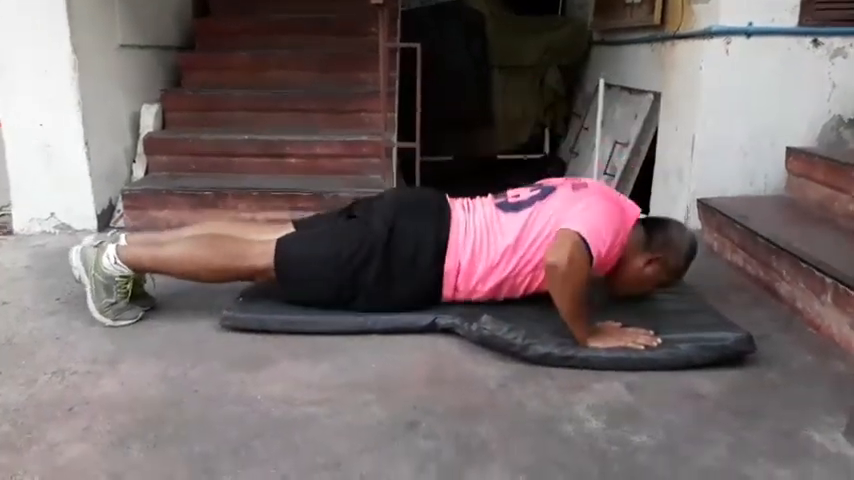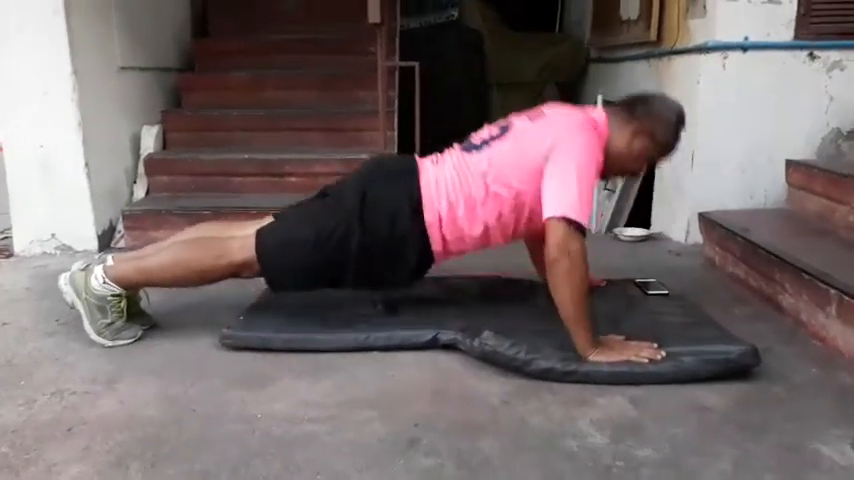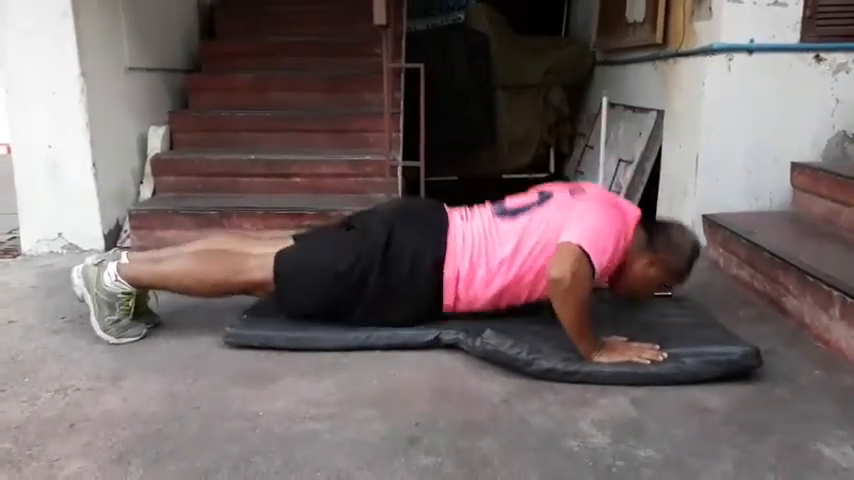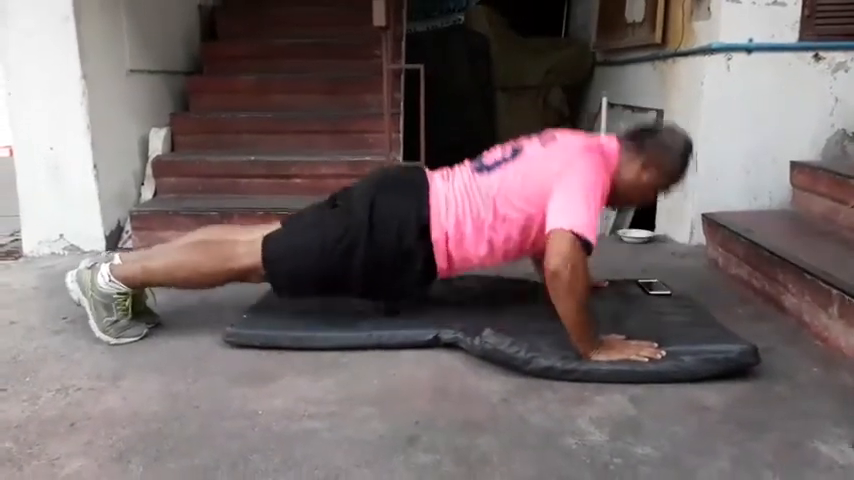
dt=0.5s
person 1, frame 1
left shoulder: (592, 195)
right shoulder: (609, 217)
right elbow: (563, 260)
left wrist: (573, 284)
right wrist: (588, 333)
left hip: (422, 215)
right hip: (416, 255)
left knee: (271, 238)
right knee: (262, 259)
left ankle: (128, 245)
right ankle: (120, 256)
person 1, frame 2
left shoulder: (564, 120)
right shoulder: (583, 141)
left elbow: (536, 222)
right elbow: (564, 247)
left wrist: (556, 286)
right wrist: (589, 347)
left hip: (400, 189)
right hip: (398, 219)
left knee: (255, 237)
right knee: (248, 255)
left ankle: (111, 270)
right ankle: (107, 279)
person 1, frame 3
left shoulder: (590, 201)
right shoulder: (608, 218)
right elbow: (565, 273)
left wrist: (577, 297)
right wrist: (593, 348)
left hip: (423, 228)
right hip: (417, 265)
left knee: (273, 252)
right knee: (263, 273)
left ankle: (129, 263)
right ankle: (120, 275)
person 1, frame 4
left shoulder: (574, 147)
right shoulder: (590, 168)
left elbow: (538, 231)
right elbow: (564, 264)
left wrist: (564, 286)
right wrist: (589, 346)
left hip: (409, 201)
right hip: (405, 231)
left knee: (263, 240)
right knee: (254, 260)
left ankle: (119, 267)
right ankle: (113, 277)
